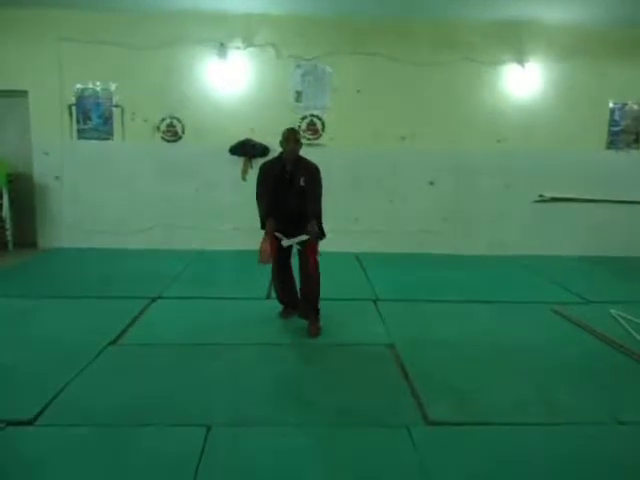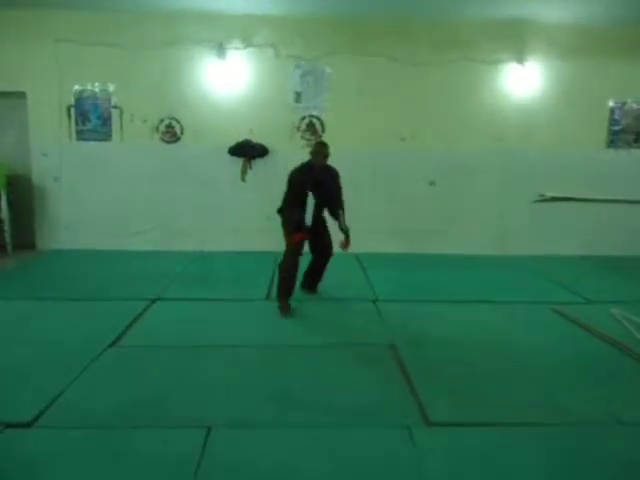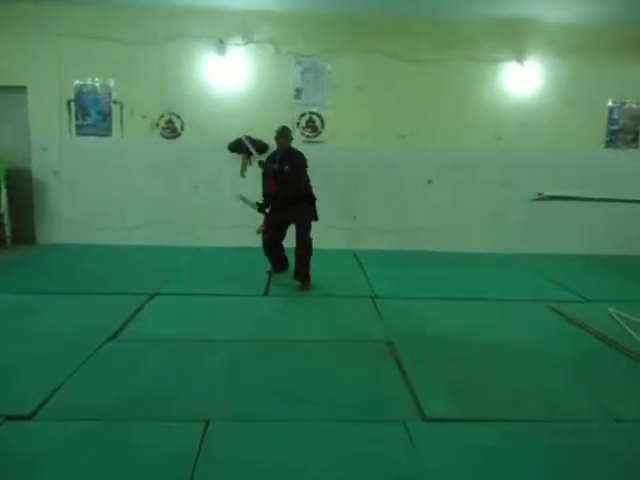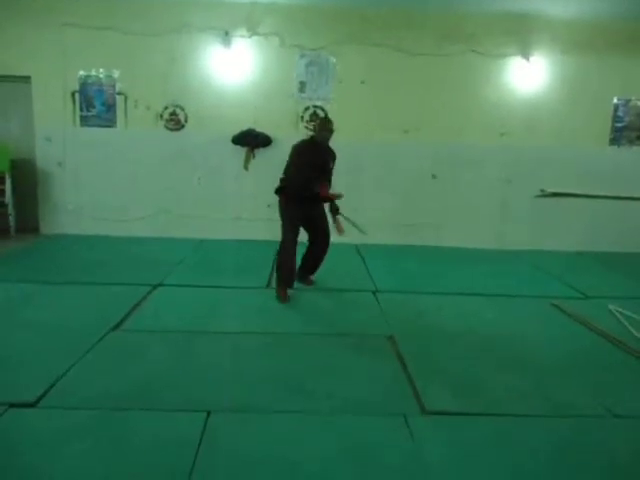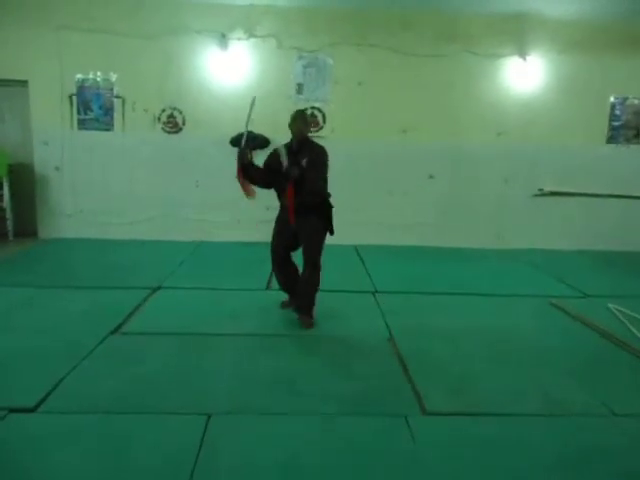
dt=1s
person 1, frame 1
left shoulder: (310, 169)
right shoulder: (268, 168)
left elbow: (314, 198)
right elbow: (263, 197)
left wrist: (313, 222)
right wrist: (268, 221)
left hip: (305, 224)
right hip: (279, 225)
left knee: (309, 268)
right knee: (280, 266)
left ankle: (312, 318)
right ankle: (290, 304)
person 1, frame 2
left shoulder: (332, 174)
right shoulder: (298, 174)
left elbow: (335, 201)
right elbow: (291, 202)
left wrist: (342, 223)
right wrist: (301, 221)
left hip: (316, 218)
right hip: (294, 219)
left knee: (325, 250)
right knee: (292, 255)
left ankle: (309, 283)
right ankle: (283, 298)
person 1, frame 3
left shoulder: (297, 157)
right shoulder: (271, 159)
left elbow: (297, 180)
right elbow: (269, 184)
left wrist: (275, 172)
right wrist: (266, 203)
left hip: (301, 204)
right hip: (280, 204)
left knee: (303, 239)
right knee: (269, 236)
left ankle: (303, 276)
right ankle: (280, 264)
person 1, frame 4
left shoulder: (329, 153)
right shoulder: (302, 148)
right elbow: (293, 175)
left wrist: (329, 200)
right wrist: (318, 189)
left hip: (313, 202)
right hip: (293, 200)
left knee: (322, 238)
right knee: (289, 240)
left ankle: (304, 273)
right ankle: (282, 285)
person 1, frame 5
left shoulder: (317, 152)
right shoulder: (280, 153)
left elbow: (318, 183)
right elbow: (265, 179)
left wrist: (298, 174)
right wrist: (247, 164)
left hip: (315, 214)
right hip: (289, 213)
left knee: (311, 261)
right knee: (278, 255)
left ankle: (305, 310)
right ankle: (295, 295)
